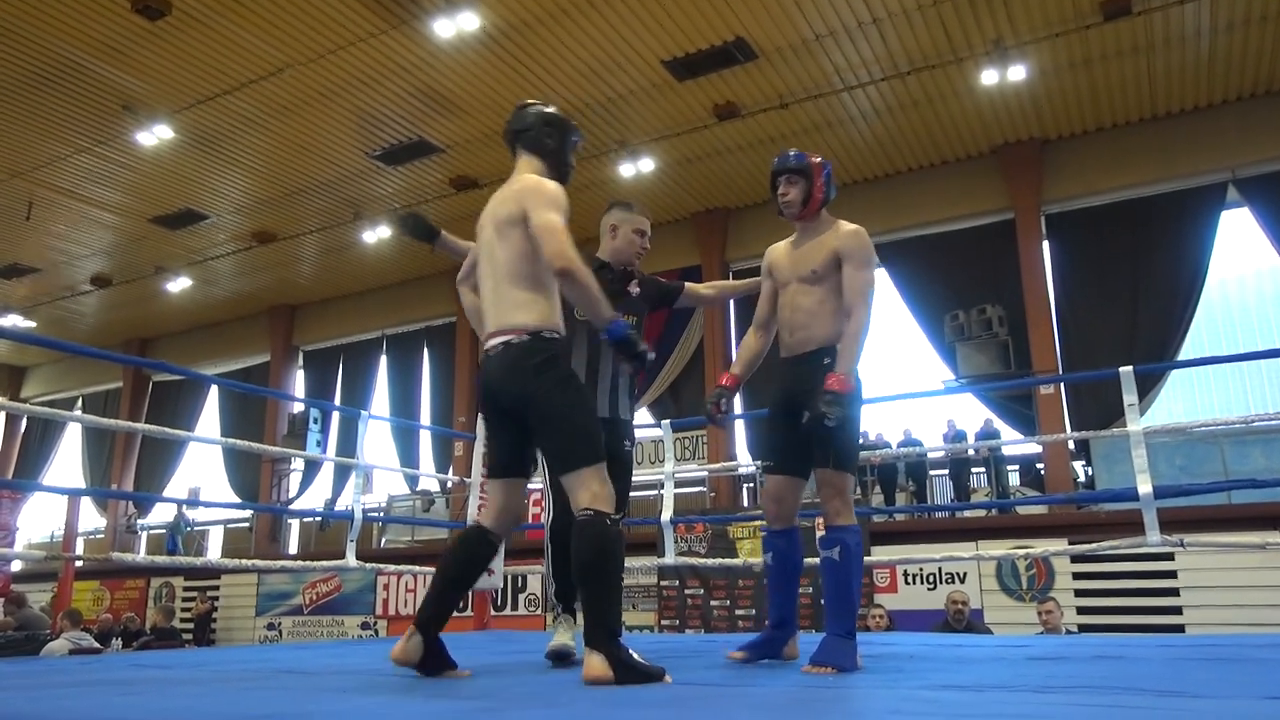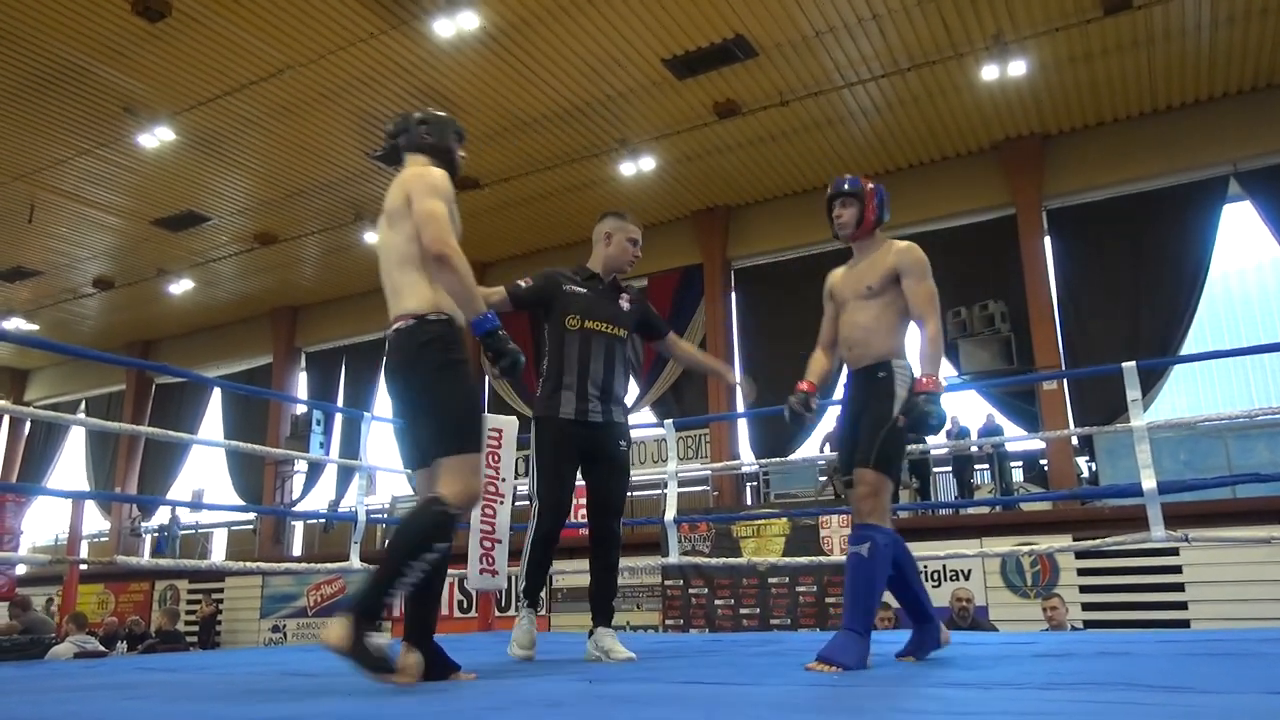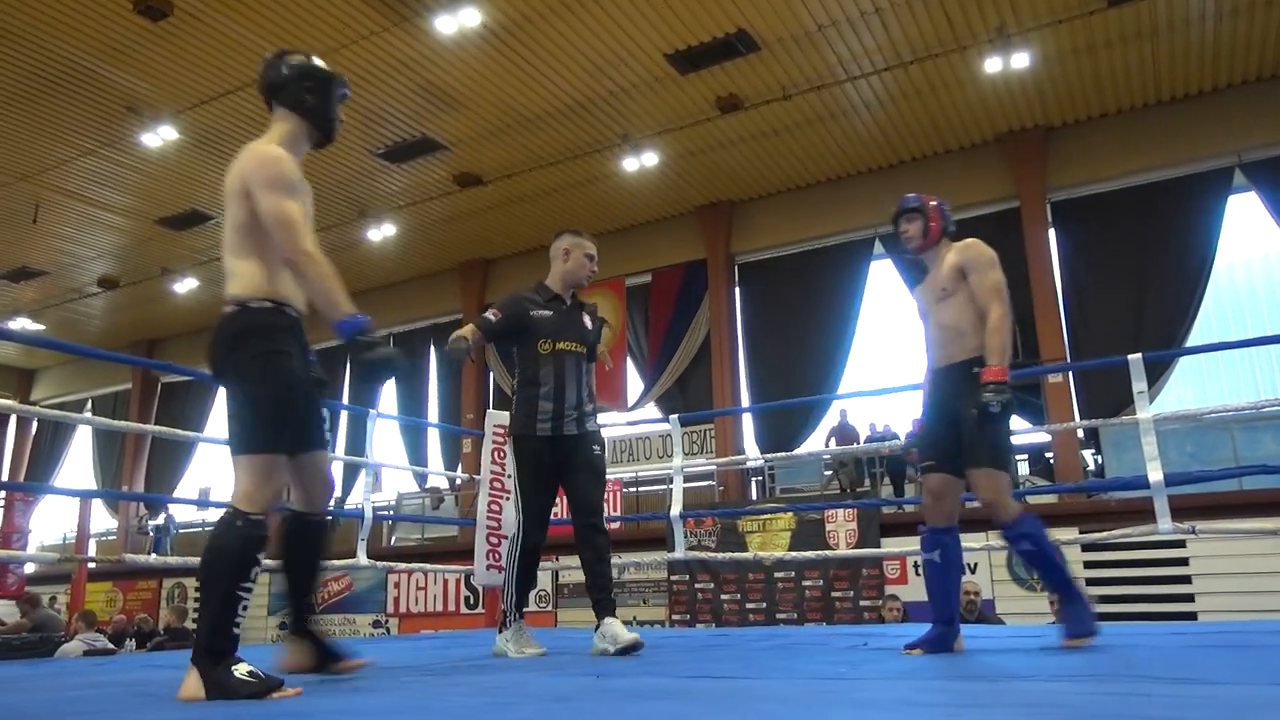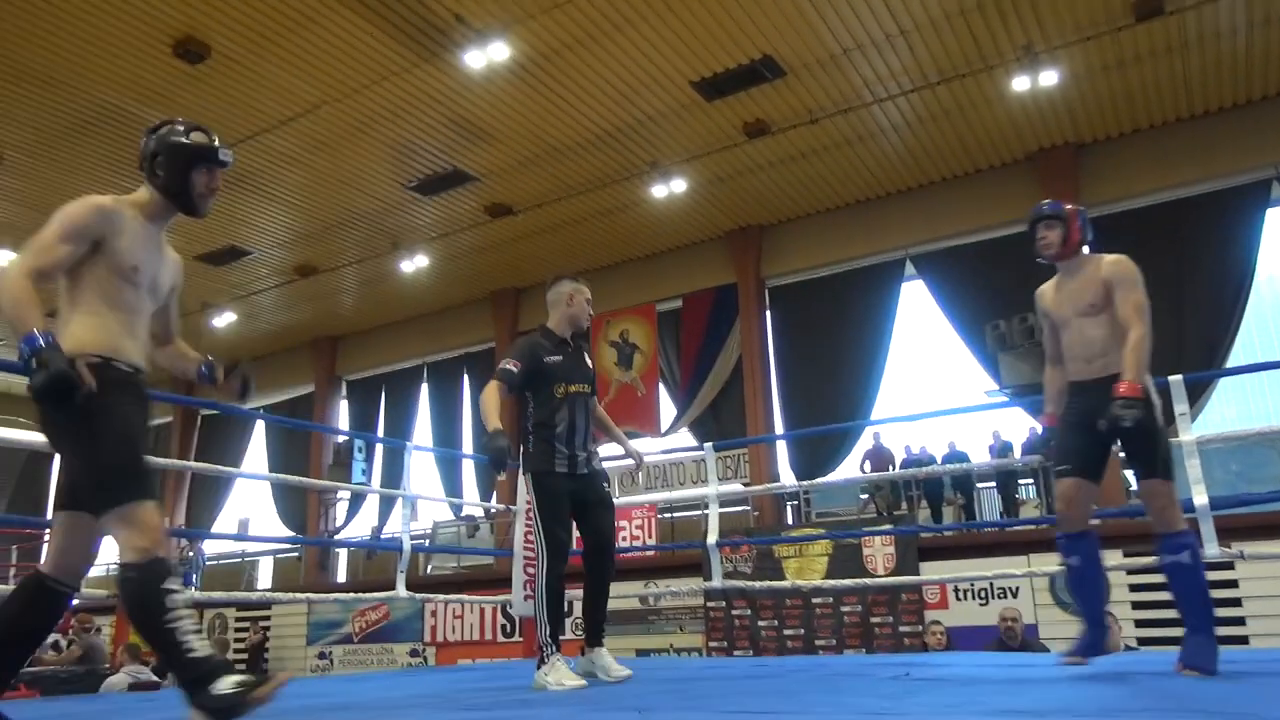
dt=0.4s
person 1, frame 1
left shoulder: (496, 205)
right shoulder: (541, 190)
left elbow: (466, 284)
right elbow: (564, 263)
right wrist: (618, 330)
left hip: (496, 367)
right hip: (538, 358)
left knee: (499, 514)
right knee: (594, 498)
left ankle: (421, 638)
right ankle: (604, 649)
person 1, frame 2
left shoulder: (397, 204)
right shoulder: (426, 178)
right elbow: (442, 249)
right wrist: (489, 328)
left hip: (406, 351)
right hip: (431, 343)
left knee: (437, 500)
right knee: (456, 492)
left ankle: (418, 647)
right ankle: (355, 622)
person 1, frame 3
left shoulder: (277, 171)
right shoulder: (269, 159)
right elbow: (299, 252)
left wrist: (304, 356)
right wrist: (358, 332)
left hip: (275, 338)
right hip: (259, 333)
left knee: (314, 489)
right knee: (259, 497)
left ankle: (303, 638)
right ankle: (211, 665)
person 1, frame 4
left shoulder: (166, 262)
right shoulder: (100, 214)
left wrist: (211, 370)
left hip: (116, 397)
right hip: (88, 390)
left knee: (65, 566)
right knee: (146, 542)
person 2, frame 1
left shoulder: (849, 239)
right shoulder: (774, 256)
left elbow: (859, 317)
right elbow: (760, 328)
left wrist: (839, 383)
right wrist: (730, 380)
left hip: (829, 374)
right hip: (788, 380)
left knee: (834, 501)
right knee: (776, 506)
left ankle: (841, 639)
right ankle: (781, 631)
person 2, frame 2
left shoulder: (904, 256)
right shoulder: (835, 280)
left elbow: (930, 324)
right elbow: (826, 348)
left wrist: (928, 387)
right wrist: (806, 389)
left hip: (889, 383)
right hip: (853, 391)
left knee: (869, 502)
right knee: (868, 513)
left ankle: (853, 635)
right ankle: (927, 625)
person 2, frame 3
left shoulder: (969, 254)
right shoulder: (922, 291)
left elbow: (996, 315)
left wrist: (995, 378)
right wrist: (931, 418)
left hip: (983, 381)
right hip: (942, 392)
left knee: (994, 498)
right knee: (935, 506)
left ankle: (1071, 601)
right ankle: (944, 627)
person 2, frame 4
left shoulder: (1116, 269)
right shoulder: (1046, 297)
left elbow: (1138, 332)
left wrist: (1129, 391)
right wrist: (1050, 421)
left hip: (1128, 394)
right hip: (1079, 404)
left knee: (1163, 509)
right knee: (1069, 509)
left ankle: (1199, 635)
right ankle: (1095, 628)
person 3, frame 1
left shoulder: (644, 287)
left elbow: (707, 292)
left wrist: (766, 282)
right wrist: (439, 239)
left hip: (617, 422)
left knee: (612, 522)
right knee: (566, 515)
right ankle: (564, 618)
person 3, frame 2
left shoulder: (631, 303)
right shoulder: (557, 284)
left elbow: (676, 346)
right elbow: (493, 297)
left wrist: (726, 372)
left hip: (610, 427)
right hip: (558, 419)
left knee: (608, 527)
right knee: (549, 516)
left ankle: (602, 629)
right ankle: (527, 612)
person 3, frame 3
left shoulder: (589, 317)
right shoulder: (523, 305)
right elbow: (473, 333)
left wrist: (592, 419)
right wrist: (460, 341)
left hip: (581, 435)
right hip: (535, 434)
left knee: (592, 524)
right knee: (531, 528)
left ankle: (606, 622)
right ankle: (510, 626)
person 3, frame 4
left shoulder: (582, 354)
right shoulder: (531, 348)
right elbow: (492, 391)
left wrist: (624, 443)
right wrist: (496, 433)
left hip: (587, 469)
right hip: (548, 470)
left knee: (602, 552)
right knee: (554, 559)
left ankle: (594, 649)
right ankle: (548, 659)
